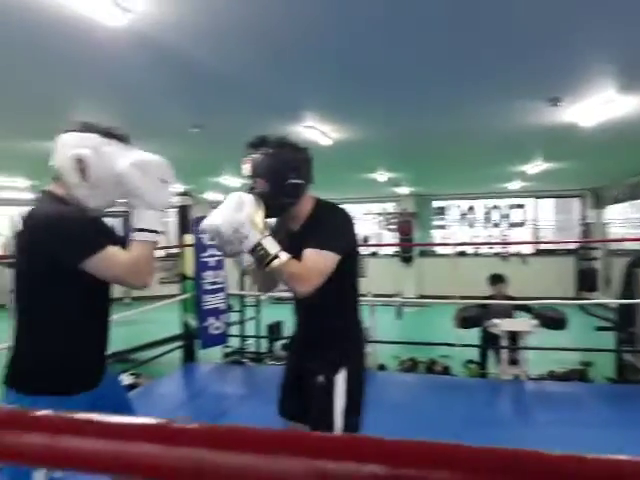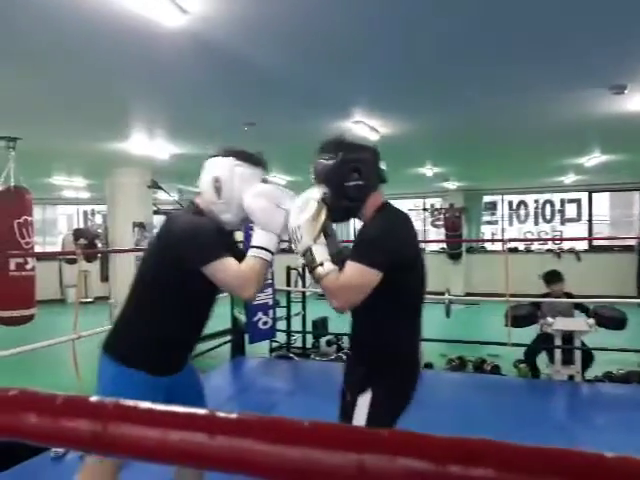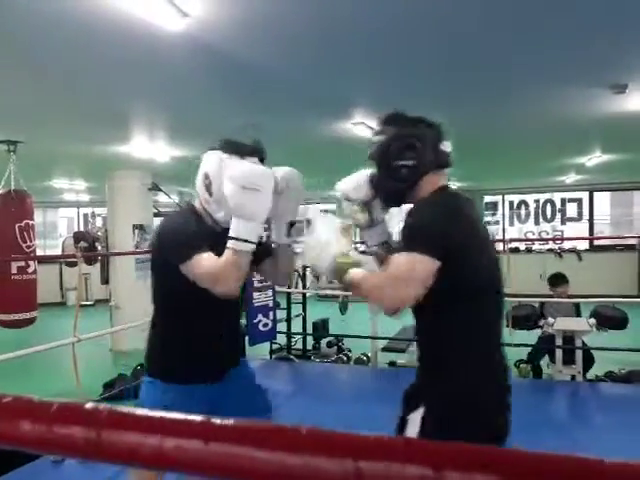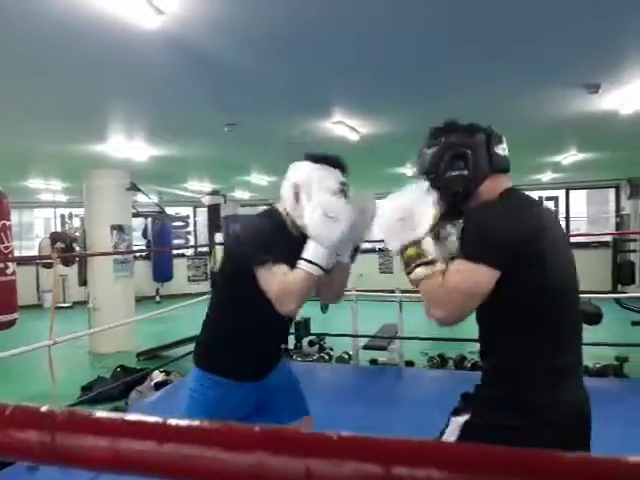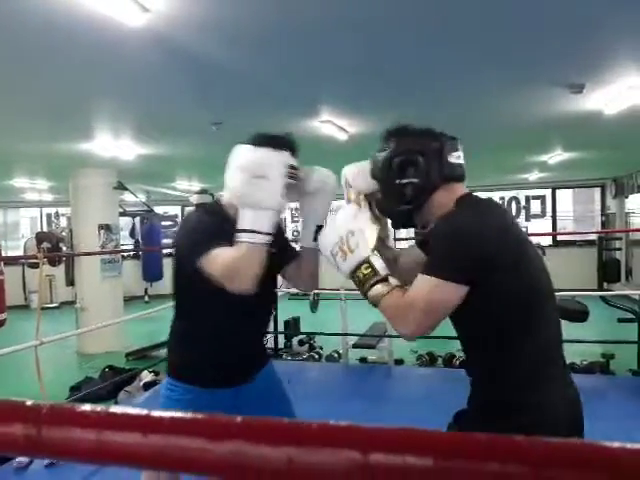
dt=0.4s
person 1, frame 1
left shoulder: (78, 218)
right shoulder: (55, 221)
left elbow: (128, 267)
right elbow: (137, 276)
left wrist: (143, 208)
right wrist: (150, 207)
left hip: (91, 377)
right hip: (44, 390)
person 1, frame 2
left shoulder: (218, 231)
right shoulder: (189, 228)
left elbow: (248, 281)
right elbow: (246, 286)
left wrist: (270, 230)
right wrist: (268, 229)
left hip: (173, 363)
right hip: (131, 365)
person 1, frame 3
left shoulder: (232, 229)
right shoulder: (176, 231)
left elbow: (281, 275)
right elbow: (224, 283)
left wrist: (283, 222)
right wrist: (248, 220)
left hip: (226, 367)
right hip: (173, 376)
person 1, frame 4
left shoulder: (303, 236)
right shoulder: (256, 231)
left elbow: (330, 294)
right elbow: (287, 302)
left wrist: (349, 242)
right wrist: (321, 243)
left hip: (268, 366)
right hip: (222, 374)
person 1, frame 5
left shoulder: (267, 228)
right shoulder: (200, 224)
left elbow: (305, 281)
right elbow: (241, 282)
left wrist: (313, 221)
right wrist: (259, 212)
left hip: (252, 371)
right hip: (194, 381)
person 2, frame 1
left shoulder: (331, 220)
right shoulder: (283, 226)
left elbow: (304, 282)
right elbow: (265, 284)
left wrist: (255, 239)
right wrist: (238, 248)
left hip: (336, 349)
right hip: (306, 342)
right knee: (300, 427)
person 2, frame 2
left shoulder: (383, 229)
right shoulder: (387, 224)
left elbow: (341, 297)
right elbow: (348, 278)
left wrist: (309, 243)
right wrist: (322, 236)
left hip: (384, 368)
right hip: (383, 362)
person 2, frame 3
left shoulder: (433, 214)
right shoulder: (457, 209)
left elbow: (391, 297)
right elbow: (403, 275)
left wrist: (339, 261)
right wrist: (373, 227)
left hip: (451, 387)
person 2, frame 4
left shoulder: (491, 218)
right shoulder: (536, 214)
left elbow: (446, 308)
left wrist: (413, 243)
right wrist: (438, 238)
left hip: (514, 408)
person 2, frame 5
left shoulder: (463, 226)
right shoulder: (476, 220)
left elbow: (412, 320)
right elbow: (404, 274)
left wrist: (361, 259)
right wrist: (368, 218)
